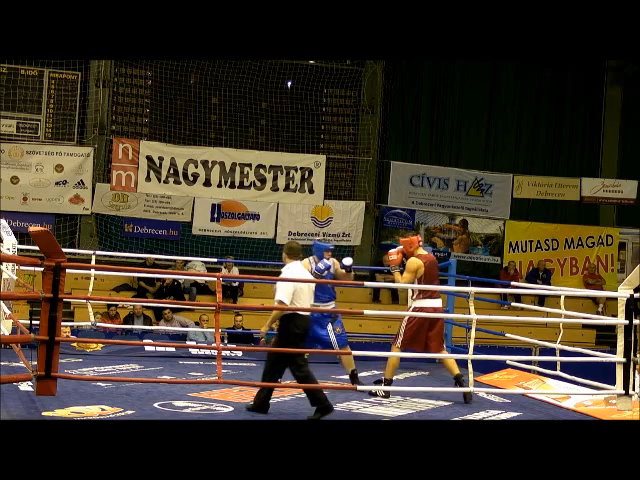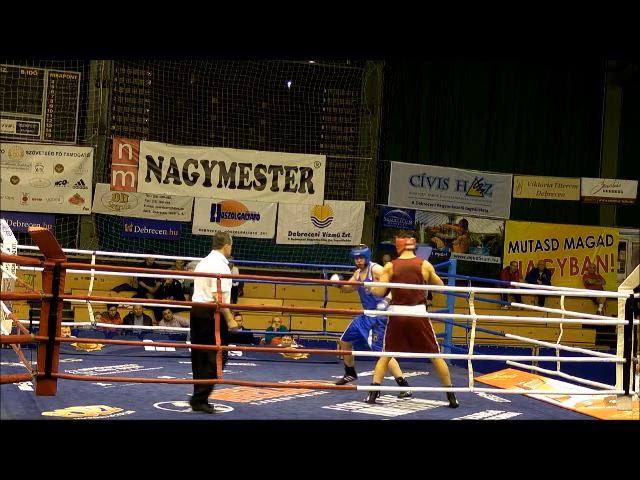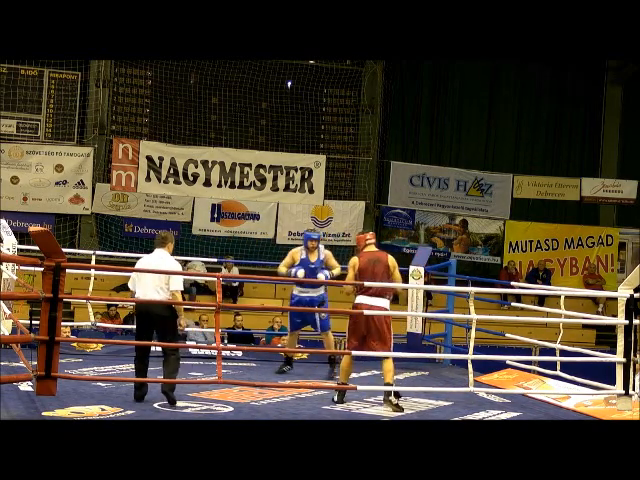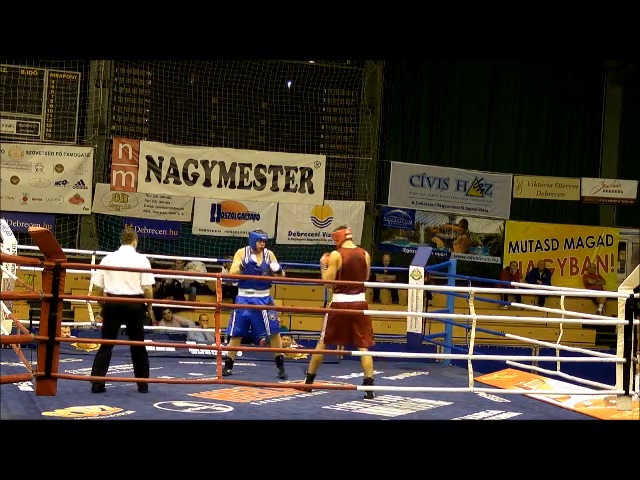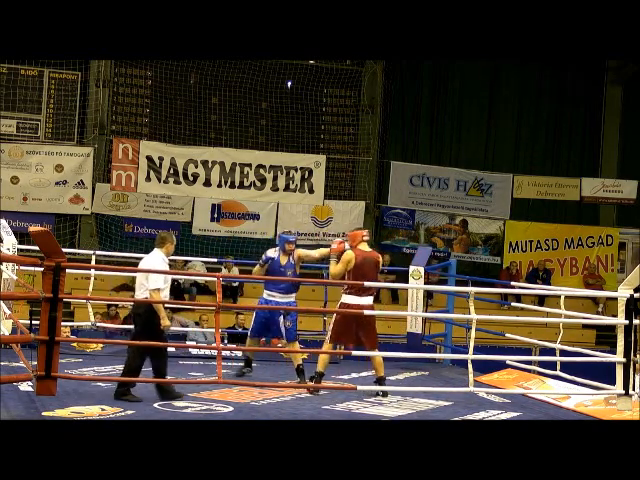
dt=1s
person 1, frame 1
left shoulder: (288, 274)
right shoulder: (307, 275)
left elbow: (282, 305)
left wrist: (268, 324)
left hip: (291, 323)
right hip: (303, 320)
left knee: (299, 366)
right knee: (275, 361)
left ankle: (322, 404)
right ankle: (261, 402)
person 1, frame 2
left shoulder: (202, 263)
right shoulder: (220, 265)
right elbow: (218, 296)
right wrist: (230, 319)
left hip: (197, 311)
right hip: (212, 313)
left knee: (199, 357)
right knee: (216, 357)
left ankle: (200, 399)
right ankle: (200, 399)
person 1, frame 3
left shoulder: (141, 261)
right shoulder: (172, 264)
left elbow: (133, 290)
right elbow: (175, 294)
right wrist: (181, 317)
left hip: (143, 307)
right hip: (163, 309)
left knee: (142, 351)
right knee: (171, 351)
left ankle: (139, 392)
right ankle: (168, 387)
person 1, frame 4
left shoulder: (108, 258)
right shoulder: (141, 259)
left elbow: (98, 287)
right elbow: (147, 288)
left wrist: (101, 305)
right wrist: (149, 307)
left hip: (113, 303)
right hip: (134, 303)
left knee: (106, 343)
right knee: (138, 344)
left ankle: (97, 383)
right ankle: (143, 384)
person 1, frame 5
left shoulder: (150, 259)
right shoulder: (158, 262)
right elbow: (154, 293)
right wrist: (163, 317)
left hip: (143, 307)
right hip: (148, 309)
left knee: (160, 350)
right knee: (138, 350)
left ankle: (165, 389)
right ankle: (123, 390)
person 2, frame 1
left shoulder: (413, 261)
right shoulder: (432, 258)
left elbow: (402, 284)
left wrist: (394, 266)
left hip: (420, 308)
right hip: (436, 307)
left knee: (397, 346)
right knee: (439, 350)
left ankle: (385, 386)
right ankle: (461, 384)
person 2, frame 2
left shoulder: (390, 266)
right shoulder: (425, 265)
left elbow: (378, 291)
right elbow: (440, 287)
left wrist: (370, 289)
left hip: (397, 315)
right hip: (419, 315)
left knee: (386, 355)
right knee: (435, 355)
left ankle: (373, 393)
right ankle: (451, 395)
person 2, frame 3
left shoulder: (356, 260)
right shoulder: (389, 259)
left elbow: (348, 289)
left hip: (361, 305)
right hip: (381, 308)
left knee: (350, 351)
right knee: (386, 354)
left ankle: (340, 393)
right ankle: (389, 393)
person 2, frame 4
left shoulder: (336, 255)
right shoulder: (365, 254)
left elbow: (328, 282)
right elbow: (365, 279)
left wrist: (324, 266)
left hip: (340, 303)
right hip: (360, 302)
left knee: (323, 342)
right knee: (364, 346)
left ankle: (308, 380)
right ankle: (369, 386)
person 2, frame 5
left shoulder: (350, 254)
right shoulder: (377, 257)
left elbow: (334, 276)
left wrist: (334, 255)
left hip: (348, 304)
right hip: (367, 305)
left knee: (329, 342)
right knee: (372, 347)
left ankle: (317, 380)
right ankle: (382, 384)
person 3, frame 1
left shoulder: (333, 262)
right shoulder: (306, 263)
left elbow: (347, 279)
left wrist: (348, 270)
right wrist: (317, 273)
left hip: (328, 312)
left knee: (342, 344)
left ankle: (354, 380)
person 3, frame 2
left shoulder: (376, 269)
right shoulder: (358, 272)
right elbow: (348, 288)
right wrist: (339, 283)
left hip: (380, 316)
right hip: (365, 315)
left knee: (382, 352)
right knee: (344, 341)
left ankle: (404, 385)
right ankle: (350, 373)
person 3, frame 3
left shoulder: (325, 253)
right shoulder: (295, 252)
left elbow: (337, 268)
right elbow: (281, 269)
left wrist: (330, 275)
right wrist: (291, 272)
left hip: (318, 297)
right hip: (299, 296)
left knee: (325, 330)
right knee: (293, 331)
left ankle: (332, 364)
right ankle: (288, 362)
person 3, frame 4
left shoulder: (269, 254)
right shoulder: (242, 252)
left elbow: (281, 278)
right elbow: (231, 275)
left wrist: (278, 270)
right wrist: (243, 264)
left hip: (264, 298)
right hip: (244, 298)
left knee: (274, 331)
right knee: (236, 334)
left ankle: (280, 364)
right ankle: (228, 365)
person 3, frame 5
left shoulder: (298, 254)
right shoulder: (272, 253)
left elbow: (317, 254)
right elbow: (256, 275)
left wrist: (331, 250)
right wrist: (263, 261)
left hip: (287, 303)
right hip: (267, 301)
left knee: (291, 339)
right knee: (253, 334)
left ankle: (300, 373)
right ankle: (247, 364)
